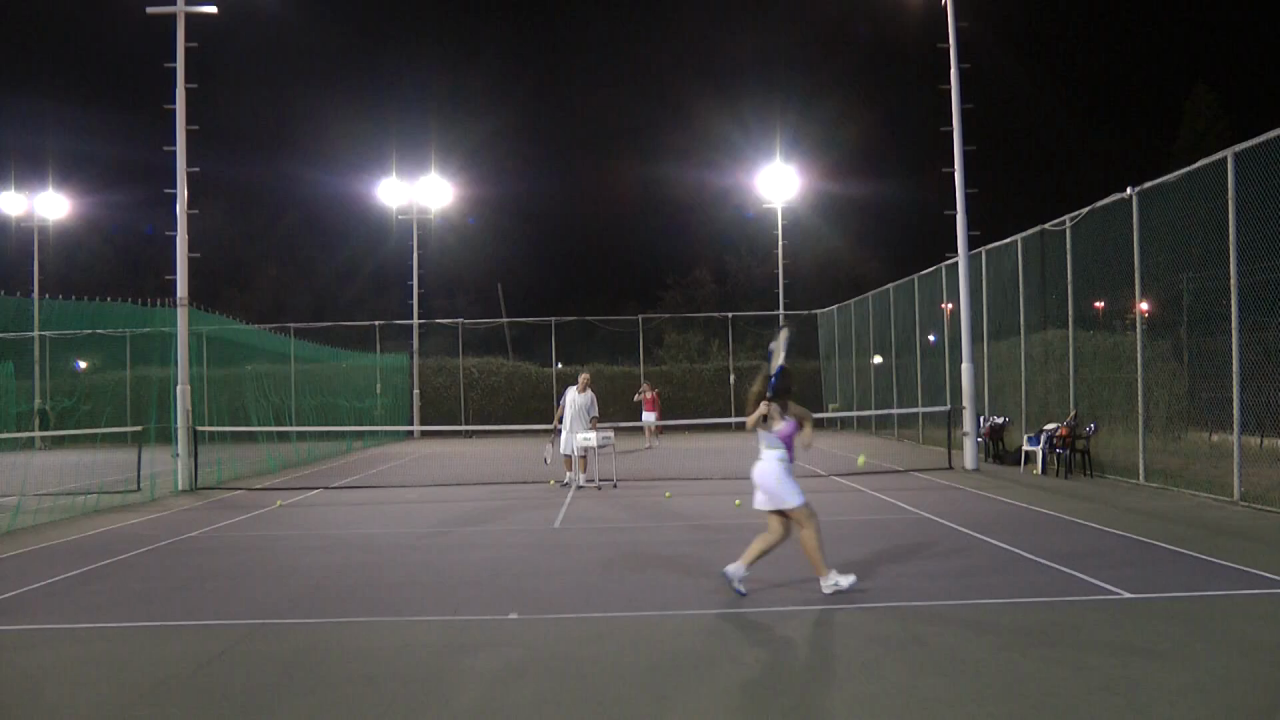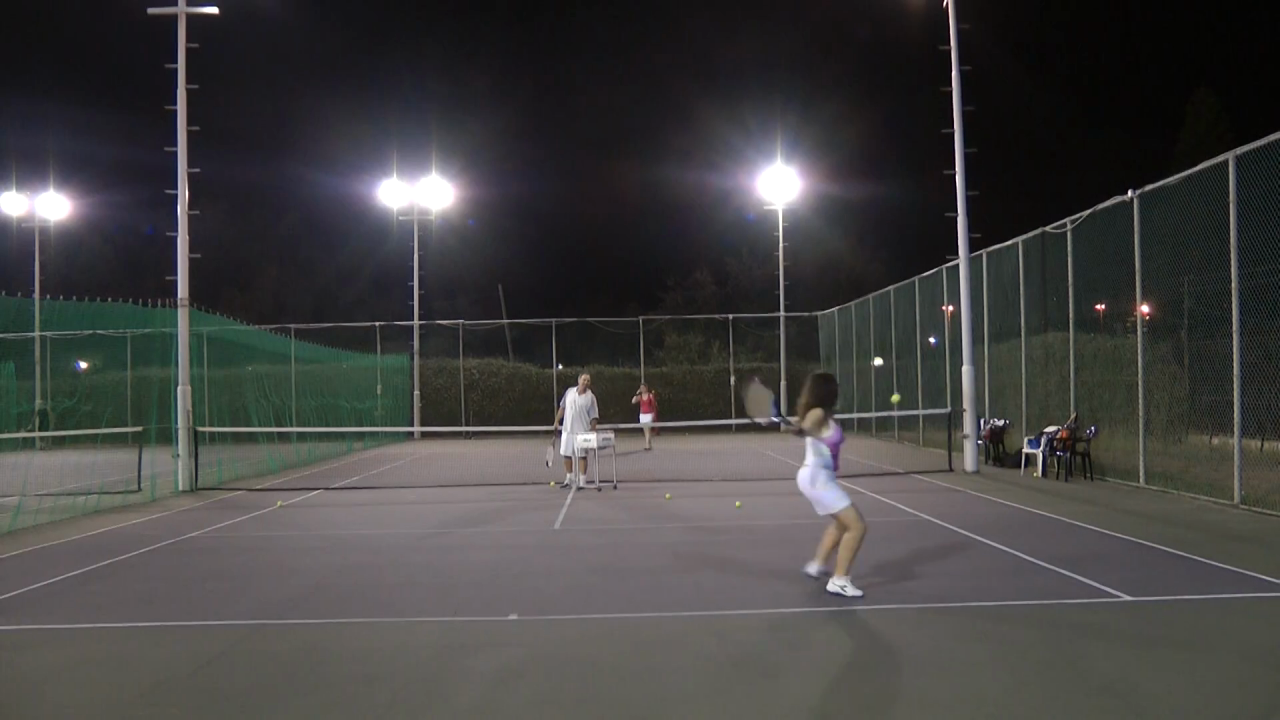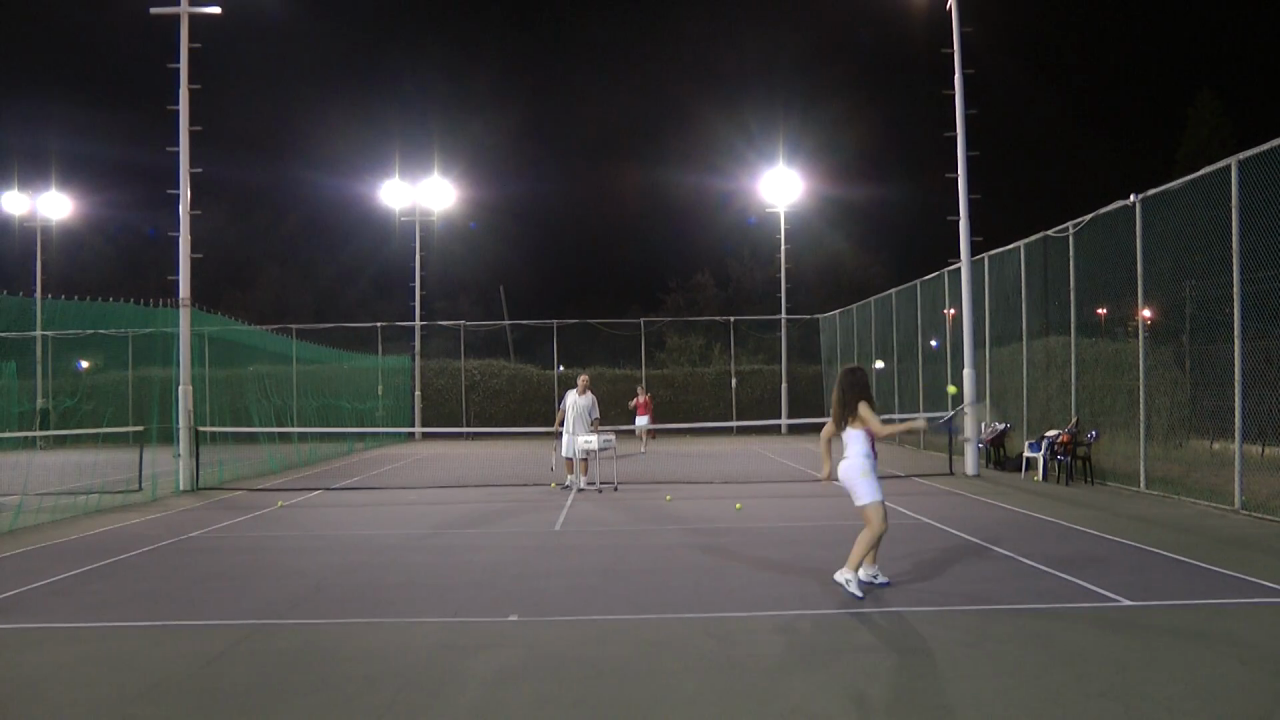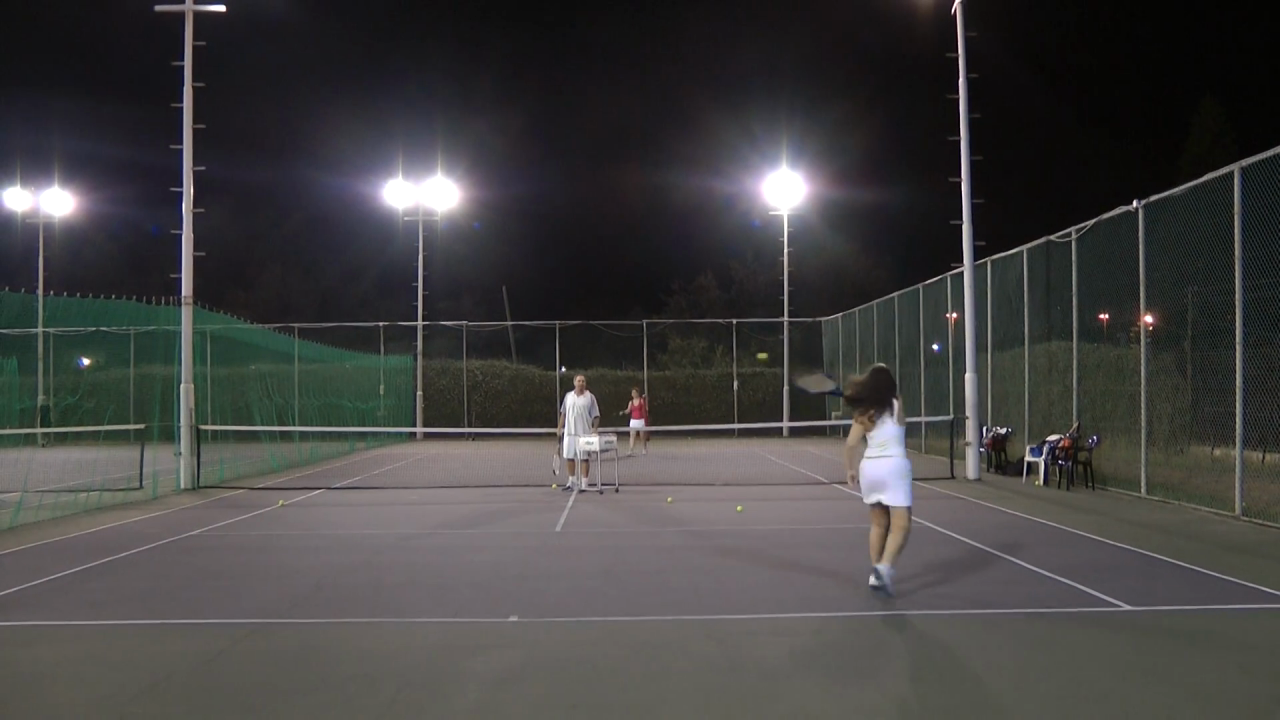
dt=0.3s
person 1, frame 1
left shoulder: (786, 407)
right shoulder: (770, 408)
left elbow: (807, 415)
right elbow: (750, 424)
left wrist: (807, 431)
right wrist: (758, 413)
left hip: (772, 473)
right hip: (774, 472)
left knee: (778, 531)
right knee: (808, 523)
left ankle: (738, 568)
right ankle: (827, 578)
person 1, frame 2
left shoulder: (824, 414)
right shoulder: (818, 413)
right elbow: (804, 426)
right wrist: (801, 428)
left hip: (817, 477)
right hip: (817, 478)
left knee: (842, 523)
right knee: (857, 527)
left ankle: (817, 564)
right ankle: (839, 580)
person 1, frame 3
left shoulder: (843, 410)
right shoulder: (861, 406)
left elbow: (824, 436)
right elbow: (881, 431)
left wrist: (827, 464)
right wrist: (912, 425)
left hip: (850, 467)
right hip: (858, 469)
left knee: (877, 521)
right knee: (876, 526)
left ankle: (868, 569)
right ankle: (847, 573)
person 1, frame 4
left shoulder: (863, 413)
right shoulder: (896, 404)
left elbow: (851, 443)
left wrist: (851, 468)
left hip: (870, 468)
right hip: (895, 467)
left knee: (879, 524)
right knee: (901, 527)
left ankle: (878, 575)
right ankle: (884, 566)
